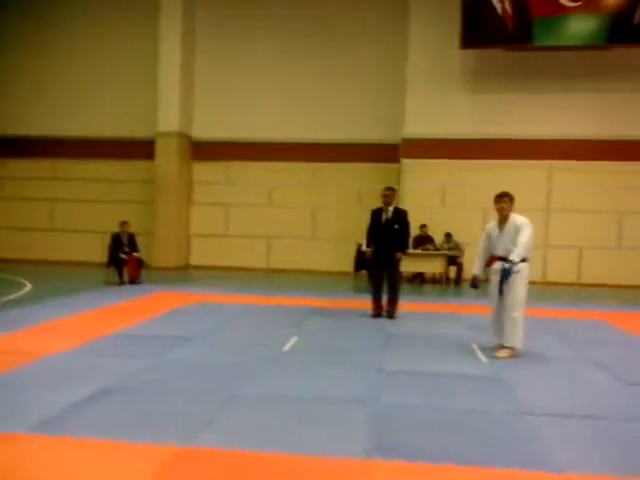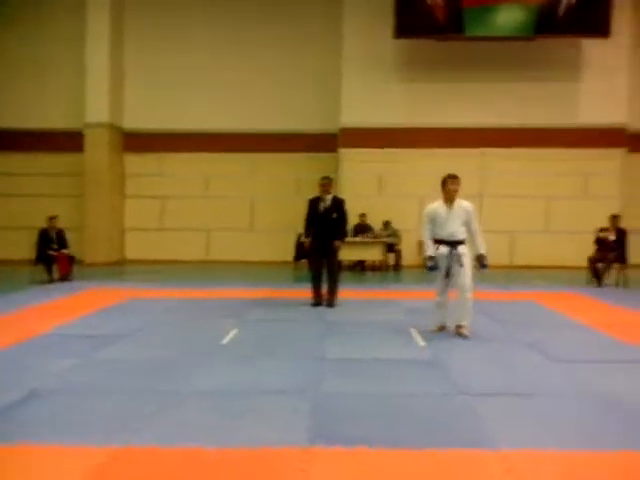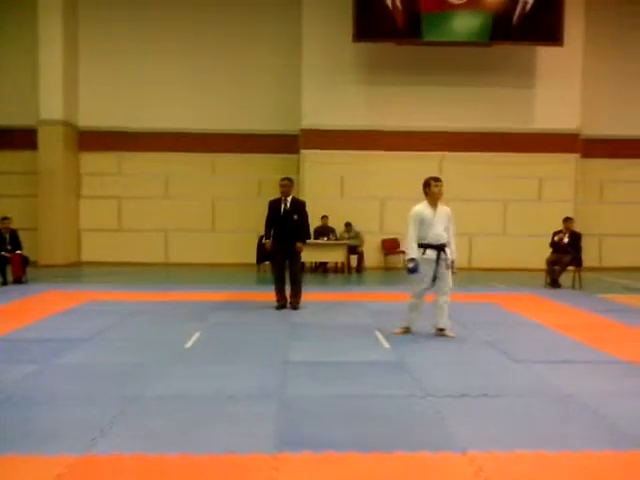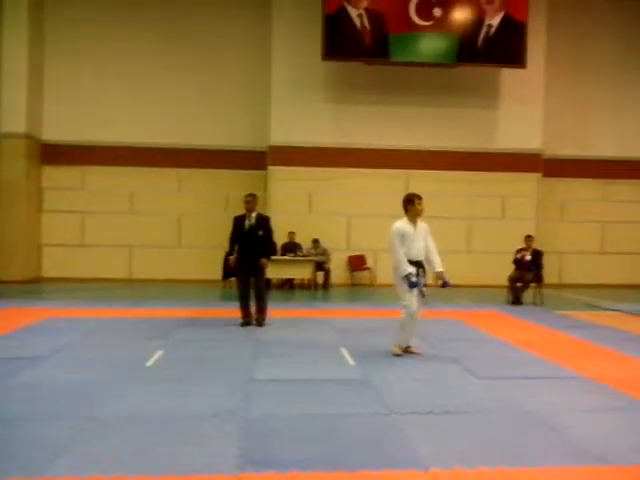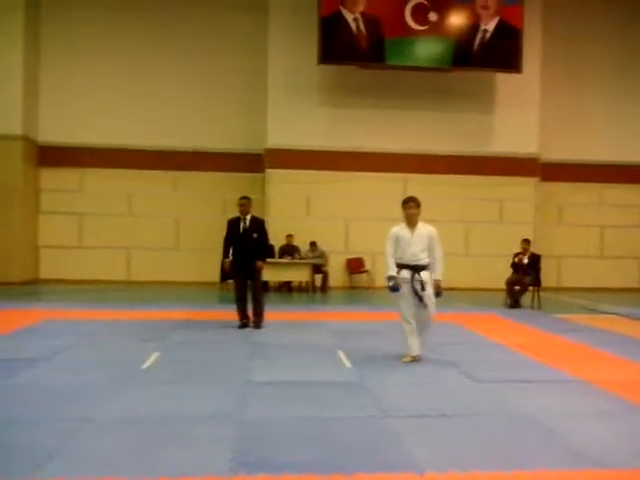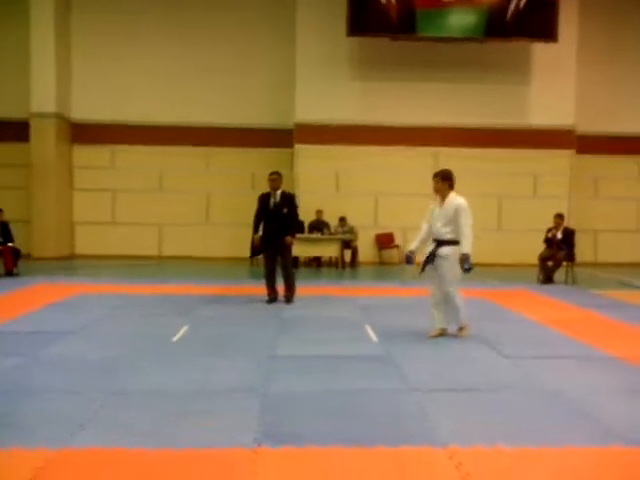
dt=0.4s
person 1, frame 1
left shoulder: (522, 222)
right shoulder: (491, 227)
left elbow: (523, 244)
right elbow: (483, 251)
left wrist: (511, 261)
right wrist: (476, 273)
left hip: (517, 267)
right hip: (498, 267)
left knee: (514, 307)
right knee: (497, 307)
left ankle: (512, 346)
right ankle: (502, 341)
person 1, frame 2
left shoulder: (467, 207)
right shoulder: (432, 209)
left elbow: (475, 231)
right elbow: (427, 233)
left wrist: (481, 252)
right wrist: (430, 255)
left hip: (460, 251)
right hip: (441, 251)
left knee: (465, 287)
right knee: (441, 289)
left ankle: (462, 324)
right ankle: (441, 322)
person 1, frame 3
left shoulder: (446, 211)
right shoulder: (417, 211)
left elbow: (450, 236)
right elbow: (412, 236)
left wrist: (452, 258)
right wrist: (411, 258)
left hip: (442, 255)
right hip: (425, 255)
left knee: (444, 292)
right knee: (419, 292)
left ankle: (442, 326)
right ankle: (408, 325)
person 1, frame 4
left shoulder: (424, 227)
right shoulder: (398, 227)
left elbow: (431, 250)
right elbow: (398, 254)
left wrist: (439, 271)
right wrist: (408, 274)
left hip: (419, 271)
right hip: (404, 271)
left knee: (415, 310)
right knee: (411, 309)
left ankle: (406, 344)
right ankle: (399, 343)
person 1, frame 5
left shoulder: (430, 231)
right shoulder: (396, 232)
left elbow: (436, 256)
right elbow: (390, 255)
left wrist: (437, 280)
right wrist: (392, 276)
left hip: (423, 276)
right hip: (403, 276)
left knee: (428, 314)
right knee: (408, 315)
left ankle: (415, 342)
right ankle: (413, 351)
person 1, frame 6
left shoulder: (459, 203)
right shoulder: (436, 205)
left elbow: (465, 230)
right elbow: (427, 228)
left wrist: (465, 253)
right wrist: (413, 248)
left hip: (450, 251)
right hip: (436, 250)
left knee: (450, 290)
right knee: (437, 291)
left ankle: (462, 324)
right ankle: (441, 325)
person 2, frame 1
left shoulder: (401, 213)
right shoulder: (375, 212)
left elbow: (405, 234)
right elbow: (371, 231)
left wrist: (401, 251)
right wrist: (369, 247)
left hip: (393, 253)
right hip: (377, 252)
left knee: (393, 282)
right knee: (376, 281)
left ankle: (391, 309)
right ankle: (377, 309)
person 2, frame 2
left shoulder: (339, 202)
right shoulder: (313, 202)
left elbow: (343, 222)
right elbow: (309, 220)
left wrist: (339, 239)
right wrist: (307, 237)
left hip: (331, 242)
right hip: (316, 241)
left knee: (332, 270)
right knee: (315, 270)
left ankle: (331, 298)
right ankle: (317, 297)
person 2, frame 3
left shoulder: (300, 204)
right shoulder: (273, 203)
left elbow: (304, 224)
right elbow: (269, 222)
left wrist: (301, 241)
right wrist: (268, 239)
left hip: (294, 243)
right hip: (277, 243)
left knee: (295, 273)
right knee: (278, 273)
left ankle: (295, 300)
right ankle: (281, 300)
person 2, frame 4
left shoulder: (264, 220)
right shoulder: (238, 219)
left elbow: (269, 240)
right elbow: (233, 238)
left wrist: (266, 257)
right wrist: (232, 255)
left hip: (258, 260)
right hip: (242, 259)
left knee: (260, 289)
right knee: (243, 289)
left ankle: (260, 317)
right ankle: (246, 317)
person 2, frame 5
left shoulder: (259, 222)
right shoulder: (232, 222)
left elbow: (264, 242)
right elbow: (228, 241)
left wrist: (262, 259)
right wrist: (226, 258)
left hip: (254, 262)
right hip: (238, 262)
left knee: (257, 291)
right knee: (240, 292)
left ankle: (258, 319)
right ankle: (243, 319)
person 2, frame 6
left shoulder: (289, 197)
right shoulder: (263, 198)
left elbow: (294, 218)
right elbow: (258, 216)
left wrist: (291, 235)
right wrist: (256, 233)
left hip: (284, 238)
right hip: (268, 237)
left knee: (287, 267)
right knee: (269, 267)
left ankle: (289, 294)
right ankle: (272, 294)
